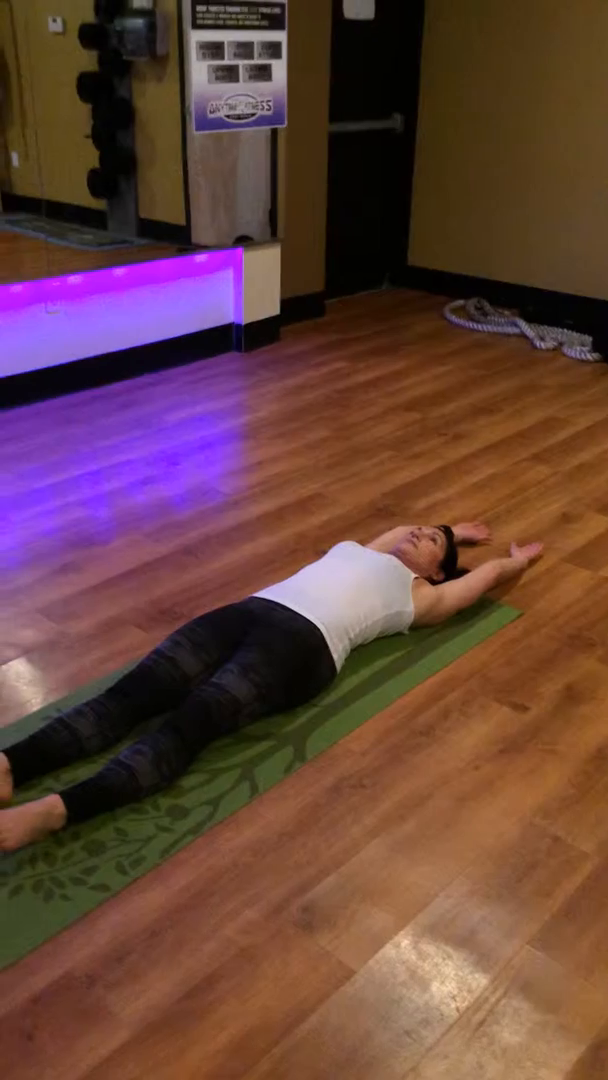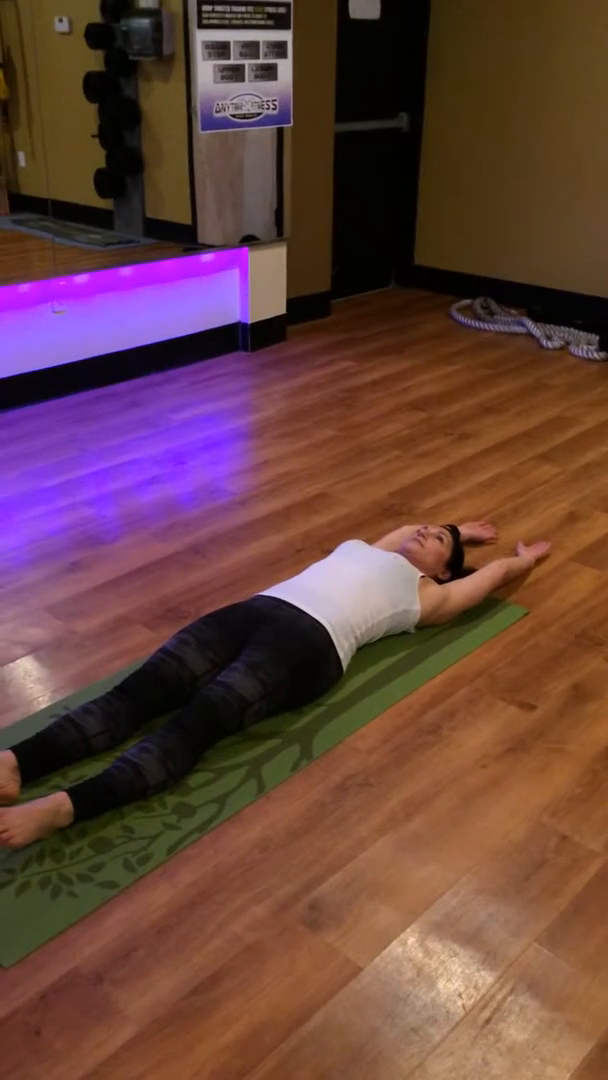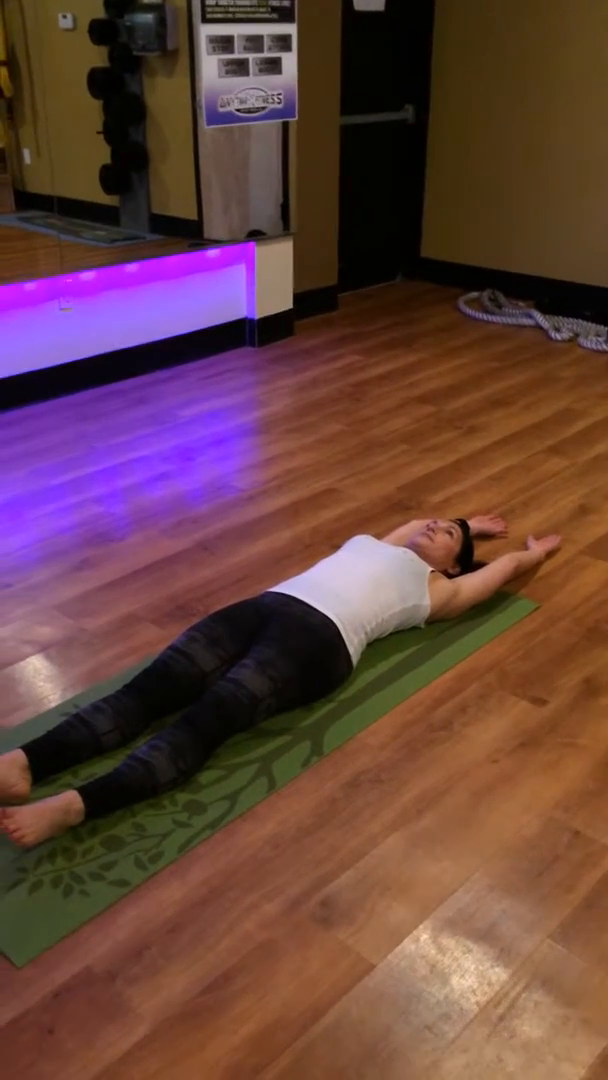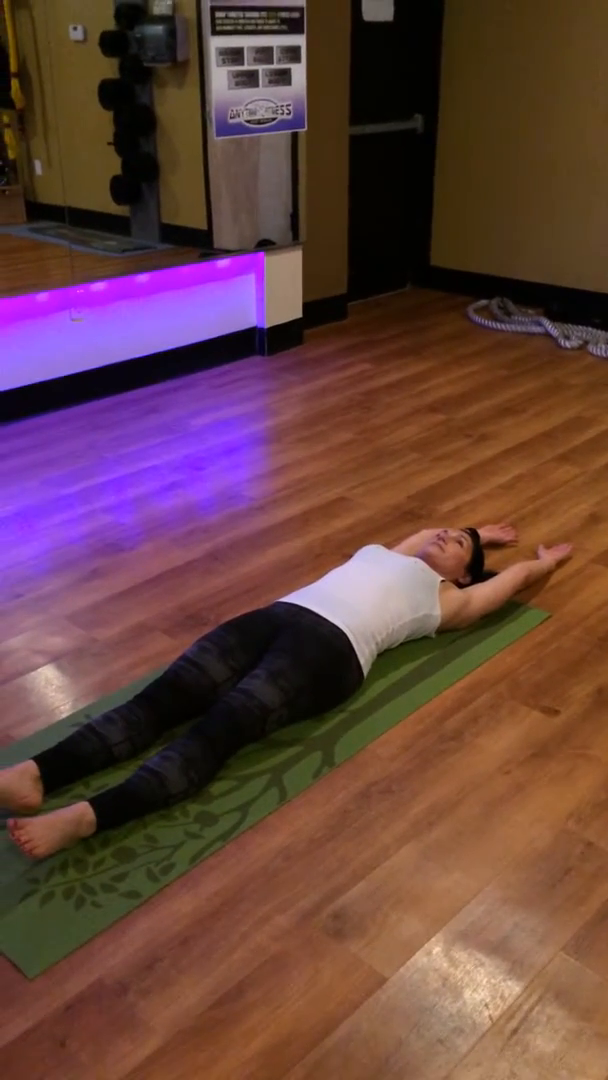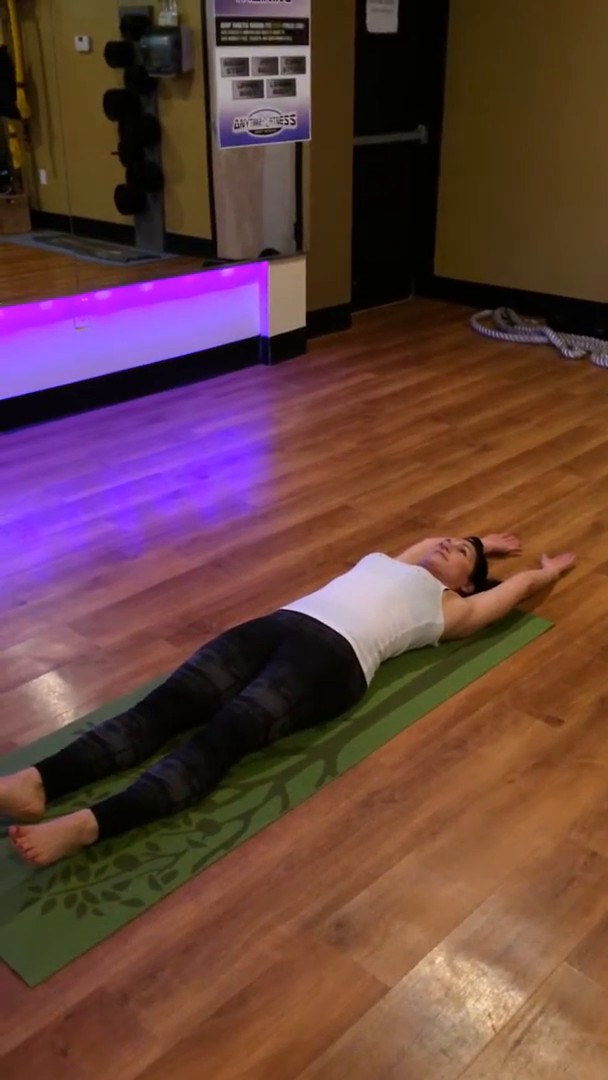
dt=0.5s
person 1, frame 1
left shoulder: (420, 595)
right shoulder: (357, 549)
left elbow: (489, 573)
right elbow: (403, 529)
left wrist: (522, 556)
right wrist: (452, 530)
left hip: (304, 642)
right hip: (251, 610)
left knee: (189, 721)
right knee: (136, 692)
left ankle: (59, 809)
person 1, frame 2
left shoulder: (426, 595)
right shoulder: (365, 548)
left elbow: (495, 572)
right elbow: (412, 529)
left wrist: (527, 557)
right wrist: (459, 528)
left hip: (310, 643)
right hip: (258, 610)
left knee: (197, 719)
right knee: (142, 689)
left ankle: (64, 807)
person 1, frame 3
left shoulder: (437, 588)
right shoulder: (374, 543)
left elbow: (507, 566)
right elbow: (419, 523)
left wrist: (538, 549)
right wrist: (467, 522)
left hip: (322, 637)
right hip: (268, 606)
left knee: (208, 716)
right knee: (154, 687)
left ankle: (75, 806)
person 1, frame 4
left shoulder: (447, 598)
right shoulder: (386, 553)
left elbow: (517, 576)
right elbow: (431, 532)
left wrist: (549, 559)
right wrist: (480, 532)
left hip: (332, 648)
right hip: (279, 616)
left knee: (219, 727)
right knee: (165, 696)
left ankle: (85, 817)
person 1, frame 5
left shoulder: (450, 607)
right shoulder: (388, 562)
left elbow: (520, 586)
right elbow: (431, 541)
left wrist: (551, 568)
right wrist: (478, 539)
left hip: (337, 656)
right hip: (282, 624)
left knee: (224, 734)
right knee: (168, 704)
left ankle: (88, 825)
